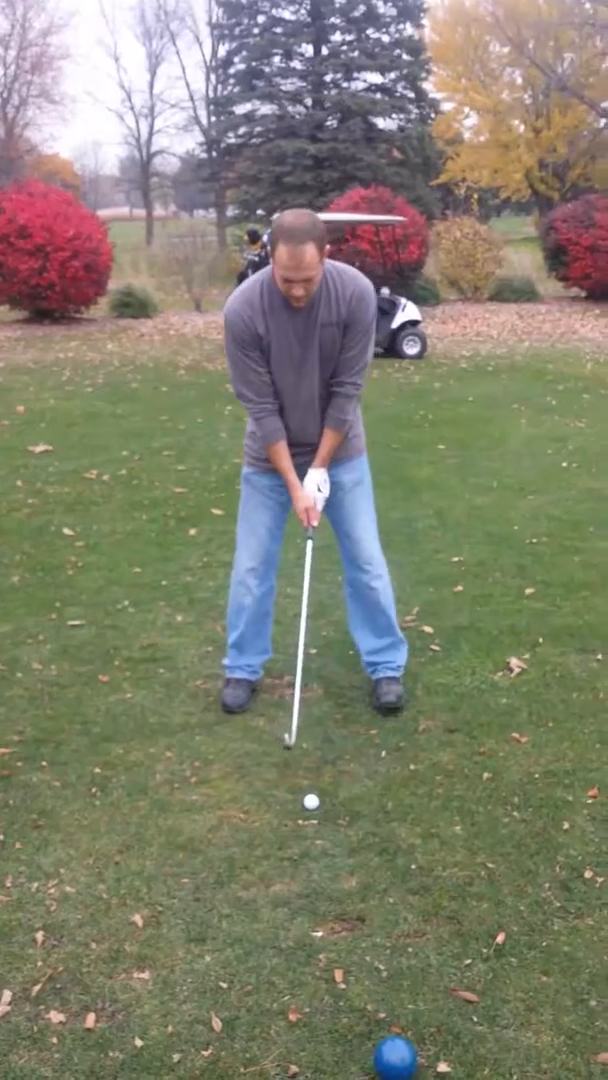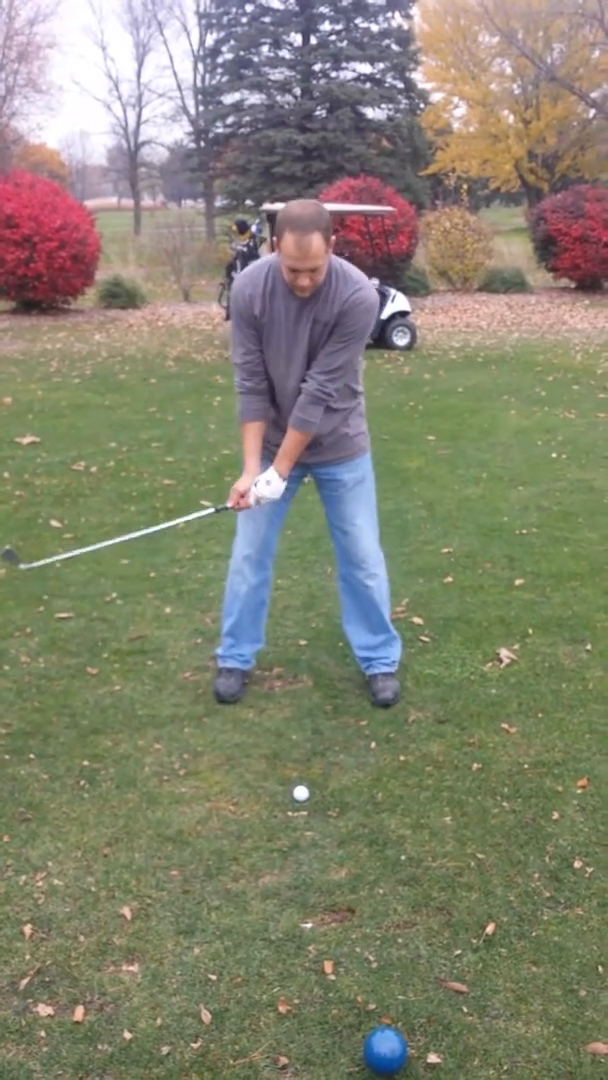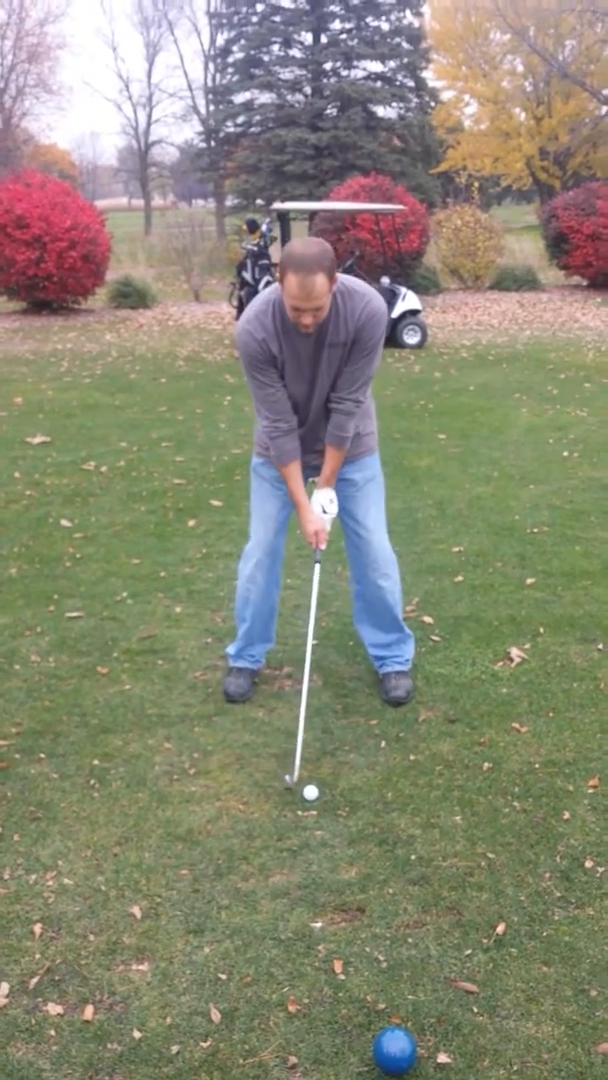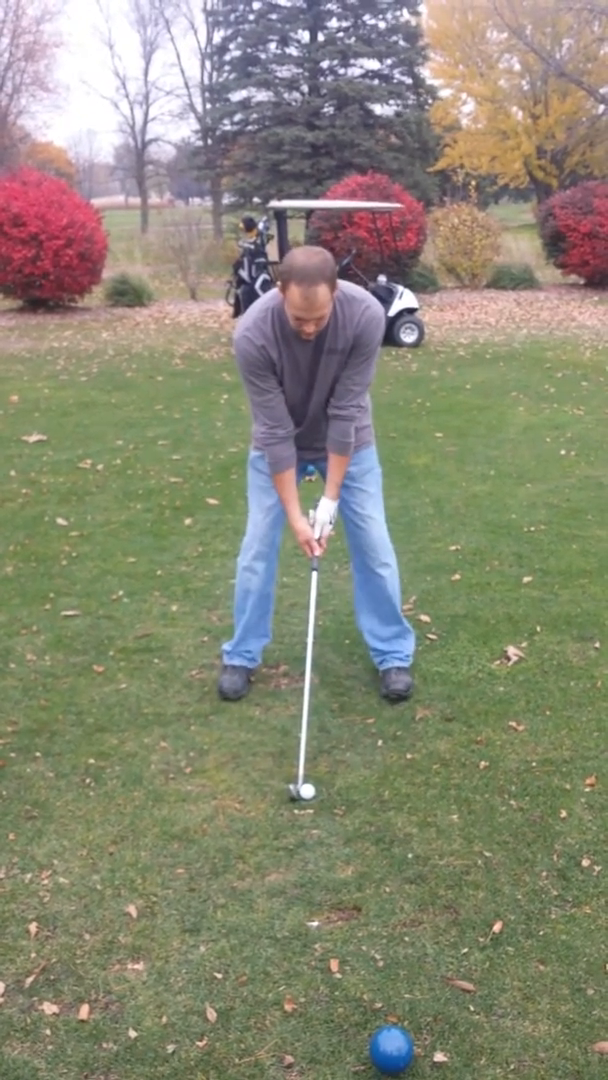
dt=1s
person 1, frame 1
left shoulder: (356, 293)
right shoulder: (242, 310)
left elbow: (347, 388)
right elbow: (260, 406)
left wrist: (319, 467)
right wrist: (293, 483)
left hip: (340, 450)
right hip: (270, 454)
left knee: (365, 559)
right knee: (253, 564)
left ankle: (385, 664)
right ankle: (242, 667)
person 1, frame 2
left shoulder: (358, 296)
right shoulder: (249, 289)
left elbow: (320, 391)
right elbow: (251, 385)
left wrist: (280, 472)
right wrist: (251, 468)
left hip: (339, 444)
right hip: (270, 439)
left knee: (361, 554)
right knee: (251, 551)
left ankle: (380, 659)
right ankle: (235, 657)
person 1, frame 3
left shoulder: (368, 309)
right shoulder: (254, 328)
left elbow: (347, 404)
right elbow: (278, 424)
left wrist: (328, 484)
right wrist: (303, 507)
left hip: (350, 446)
right hip: (280, 450)
left knee: (373, 549)
right knee: (262, 549)
left ankle: (393, 657)
right ankle: (246, 657)
person 1, frame 4
left shoulder: (366, 315)
right shoulder: (252, 333)
left elbow: (345, 410)
right elbow: (274, 429)
left wrist: (331, 497)
right wrist: (294, 515)
left hip: (347, 440)
right hip: (277, 445)
left knee: (373, 541)
right knee: (259, 542)
left ankle: (393, 654)
right ankle: (241, 655)
